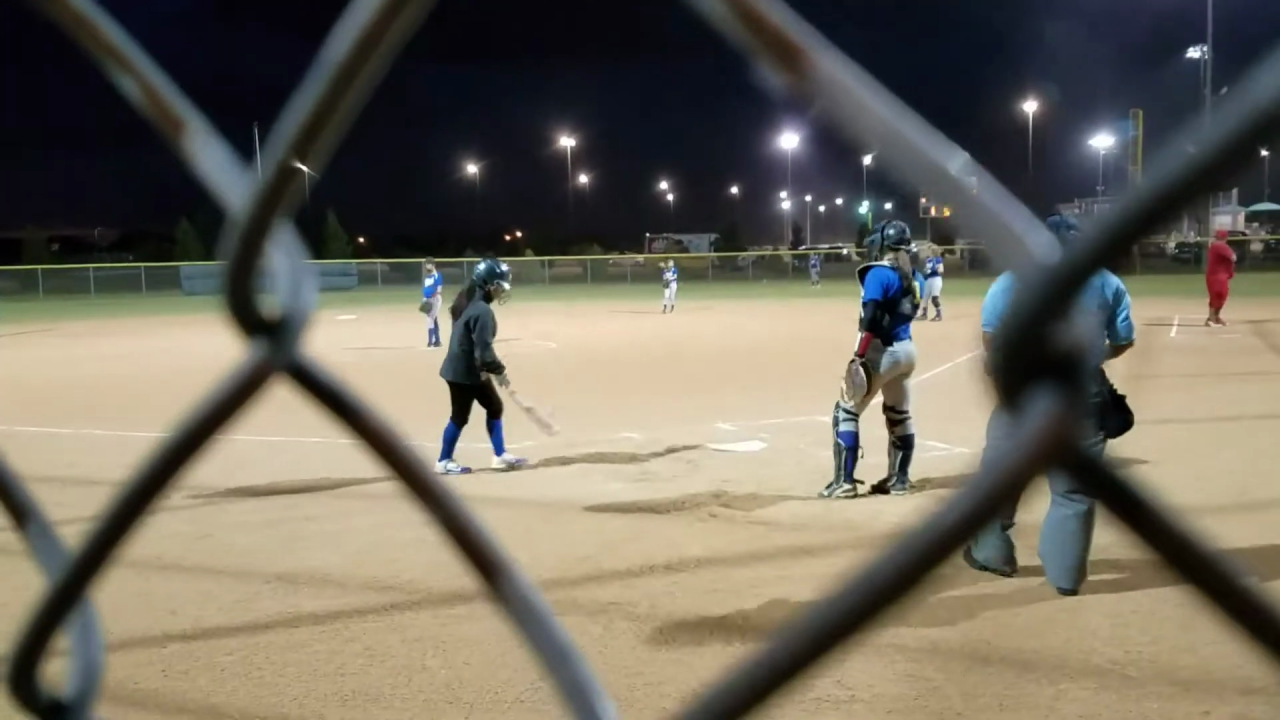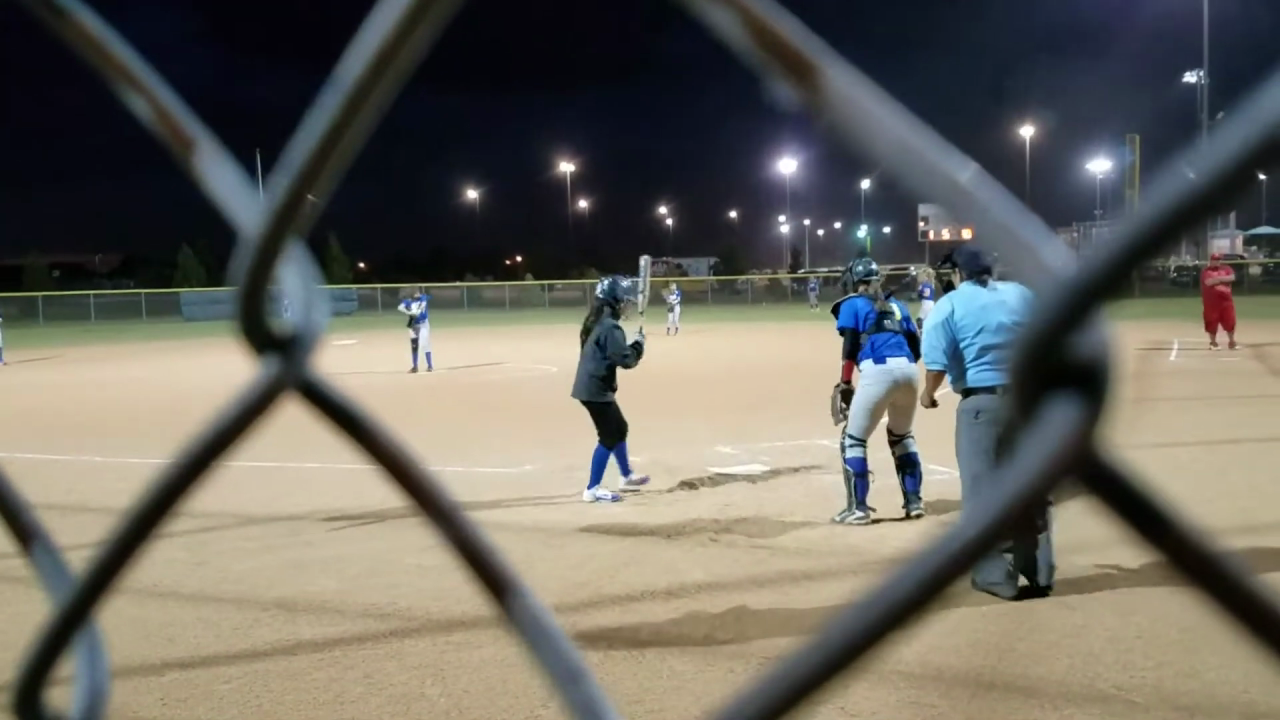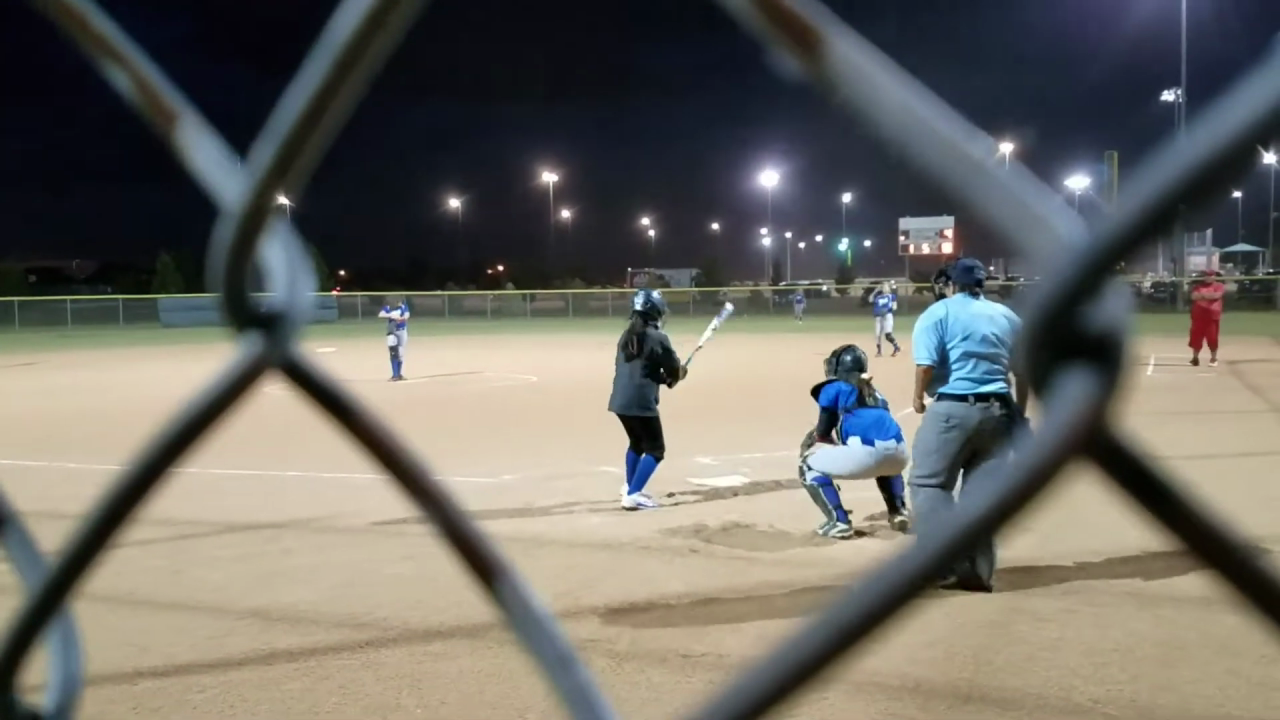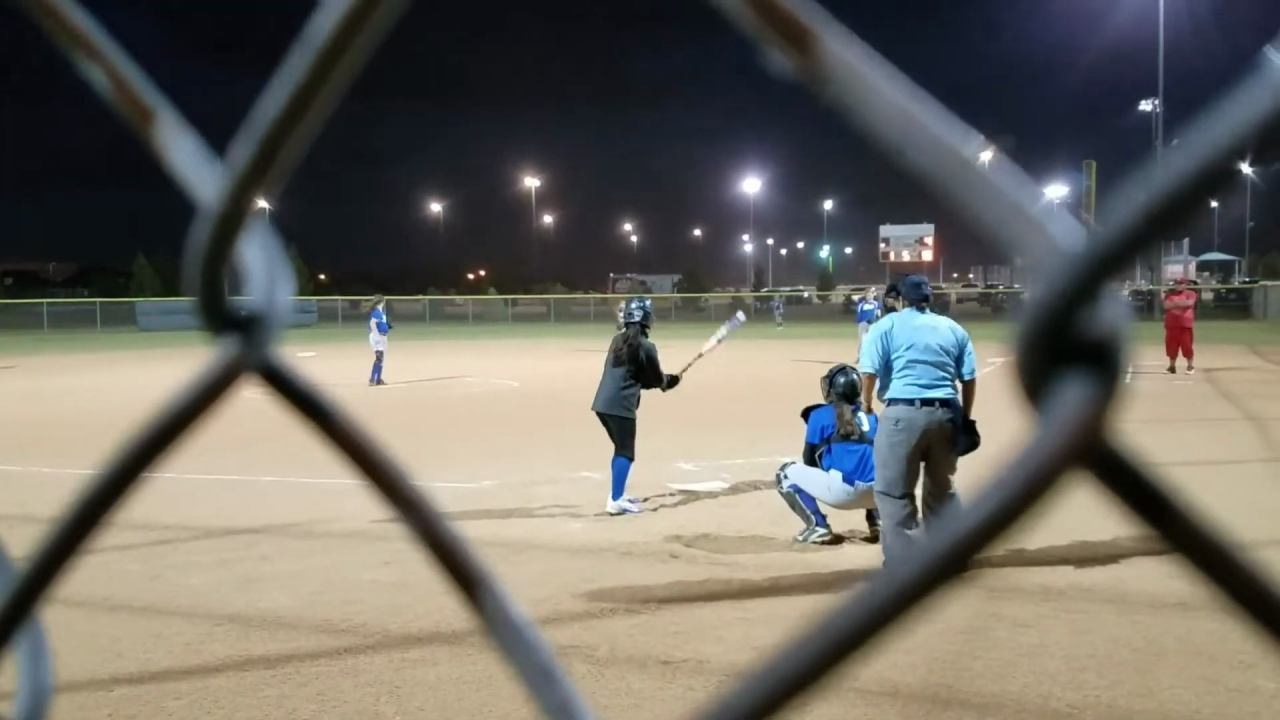
dt=1s
person 1, frame 1
left shoulder: (1018, 277)
right shoulder: (1107, 282)
left elbow: (990, 328)
right elbow: (1124, 340)
right hip: (1084, 390)
right knee: (1074, 485)
left ankle: (992, 552)
right ankle: (1066, 572)
person 1, frame 2
left shoulder: (948, 306)
right shoulder: (1023, 295)
left elbow: (937, 363)
left wrist: (928, 393)
left hip: (983, 404)
left knee: (985, 489)
left ankle: (997, 575)
right ankle: (1038, 574)
person 1, frame 3
left shoulder: (938, 312)
right shoulder: (1007, 316)
left elbow: (925, 364)
left wrist: (918, 396)
right wrist: (1019, 411)
left hip: (952, 409)
right hip: (997, 410)
left knee: (928, 482)
right ankle: (979, 572)
person 1, frame 4
left shoulder: (887, 325)
right shoulder: (953, 329)
left elbow: (869, 372)
right elbow: (969, 379)
left wrist: (866, 401)
right wrist: (965, 417)
left hip: (902, 413)
right hip: (945, 414)
left knee: (893, 492)
right knee: (941, 488)
person 2, frame 1
left shoulder: (878, 273)
right shoulder: (913, 277)
left elbow: (871, 319)
right elbow: (907, 313)
left wrist: (858, 356)
left hip: (882, 352)
right hip: (906, 350)
left knee: (846, 411)
right knee: (900, 415)
left ankle: (845, 481)
right ankle: (899, 479)
person 2, frame 2
left shoulder: (851, 304)
right shoulder: (896, 305)
left elbow: (851, 343)
right elbow: (915, 346)
left wrist: (844, 383)
left hip: (878, 373)
right hip: (908, 371)
left knee: (853, 440)
right knee: (902, 437)
left ankle: (858, 508)
right ankle: (914, 502)
person 2, frame 3
left shoulder: (832, 387)
right shoulder: (872, 391)
left elbow: (825, 427)
left wrist: (815, 439)
left hip: (866, 451)
right hip: (896, 451)
left knee: (809, 464)
left ankle: (839, 521)
right ankle: (898, 511)
person 2, frame 4
left shoulder: (820, 414)
right shoulder: (869, 415)
left elbow: (809, 460)
left hip: (843, 490)
right hip: (874, 491)
left knee: (785, 473)
left ankle: (818, 527)
right ankle: (876, 522)
person 3, frame 1
left shoulder: (469, 303)
right shoulder: (482, 311)
right elbow: (484, 350)
left wrist: (492, 369)
right wrist: (498, 369)
left hip: (473, 370)
right hip: (462, 371)
left knee: (495, 408)
right knee: (460, 417)
left ankle: (501, 456)
right ankle: (444, 462)
person 3, frame 2
left shoulder: (595, 322)
right shoulder: (610, 327)
right elbow: (627, 361)
left wrist: (633, 348)
right wrist: (639, 345)
left hip: (590, 387)
right hip: (596, 390)
left knee: (618, 429)
right knee: (609, 437)
left ankle: (627, 477)
right ankle: (592, 489)
person 3, frame 3
left shoulder: (627, 335)
right shoulder: (657, 338)
right elbow: (673, 370)
left wrist: (663, 377)
right wrist: (679, 373)
left hip: (620, 401)
right hip: (641, 403)
left knee: (636, 444)
right knee: (655, 450)
left ankle: (630, 488)
right ankle: (632, 495)
person 3, frame 4
left shoulder: (618, 340)
right shoulder: (645, 346)
right elbow: (655, 378)
left wrist: (664, 380)
right wrist: (671, 380)
left hip: (603, 402)
right hip: (620, 405)
left knee: (620, 449)
right knee: (625, 453)
left ankle: (617, 495)
right ankle: (616, 501)
